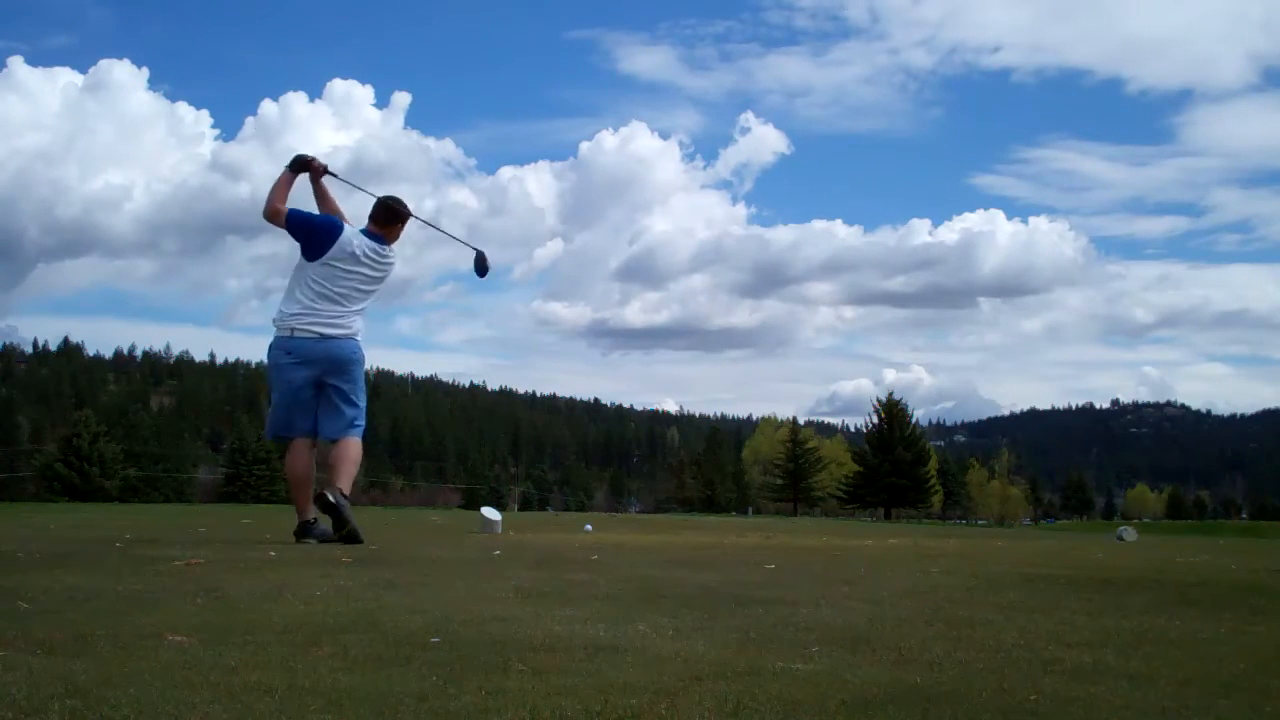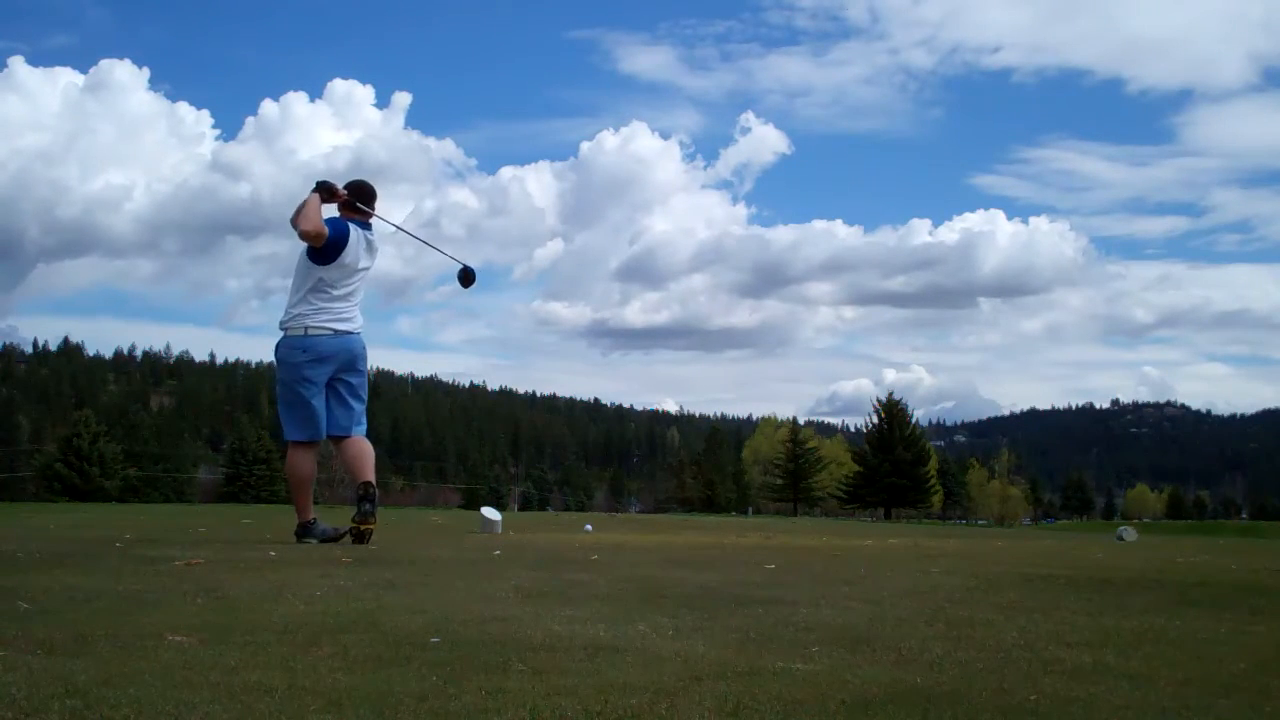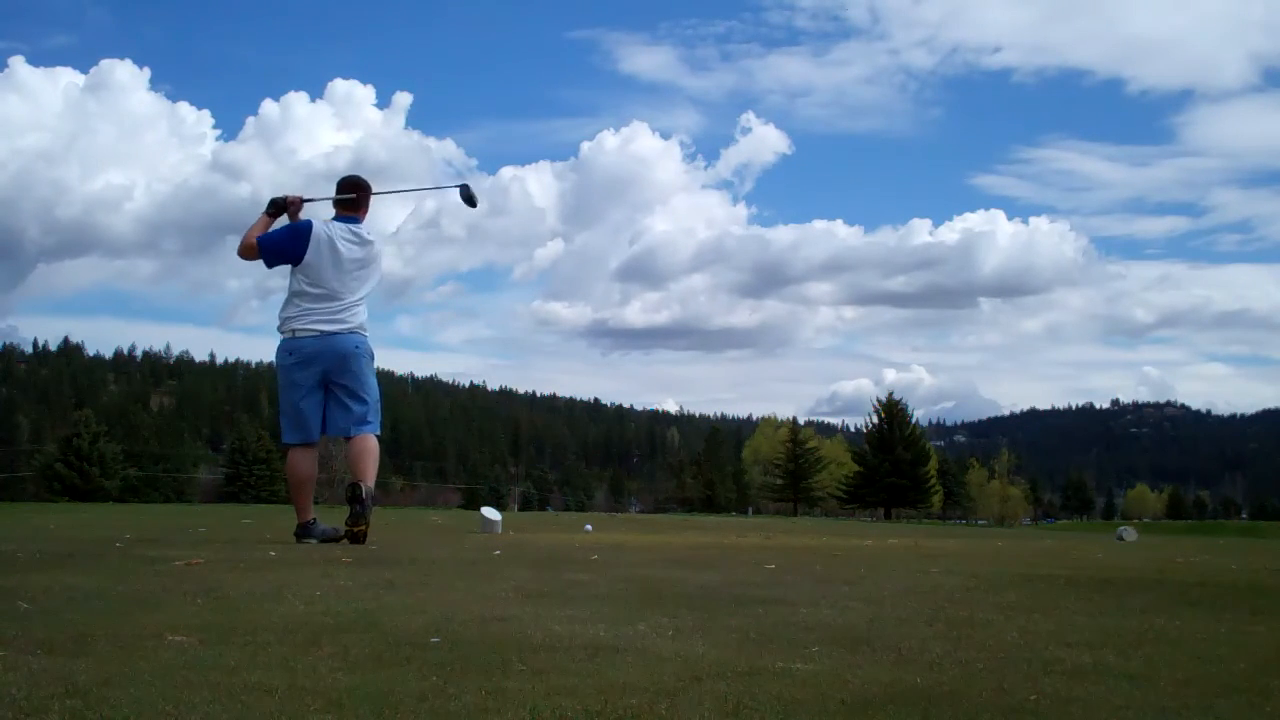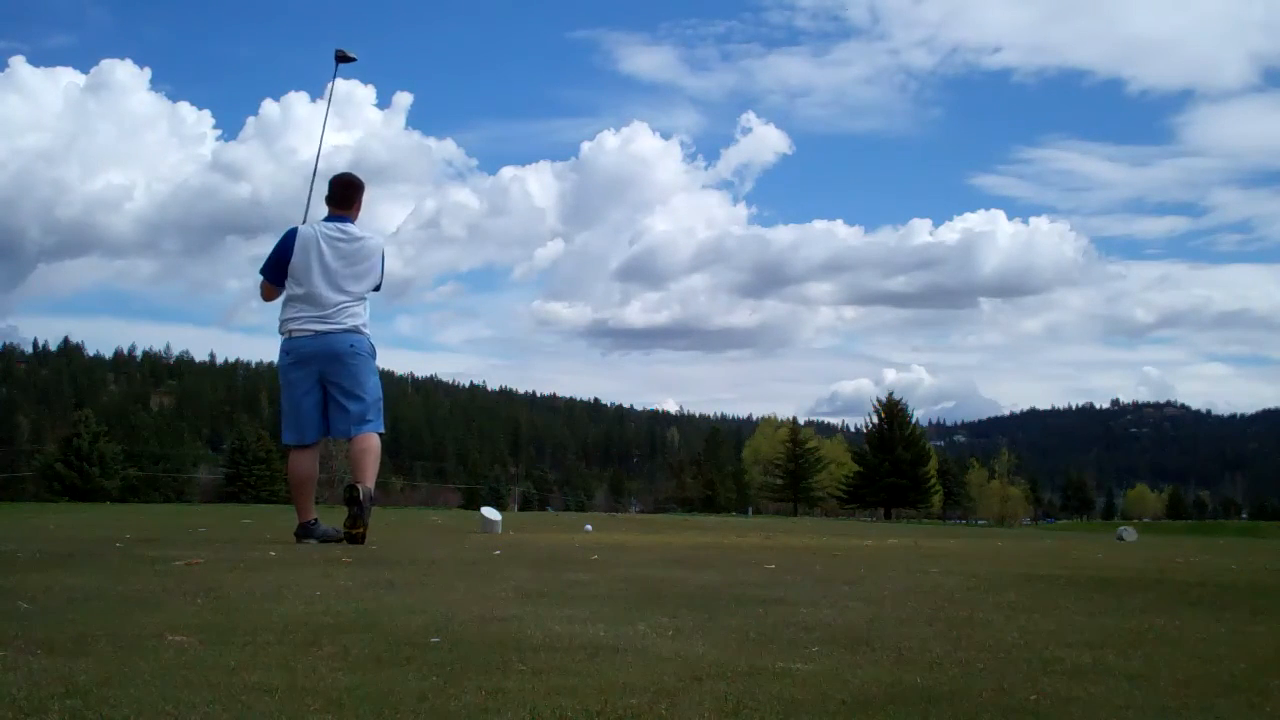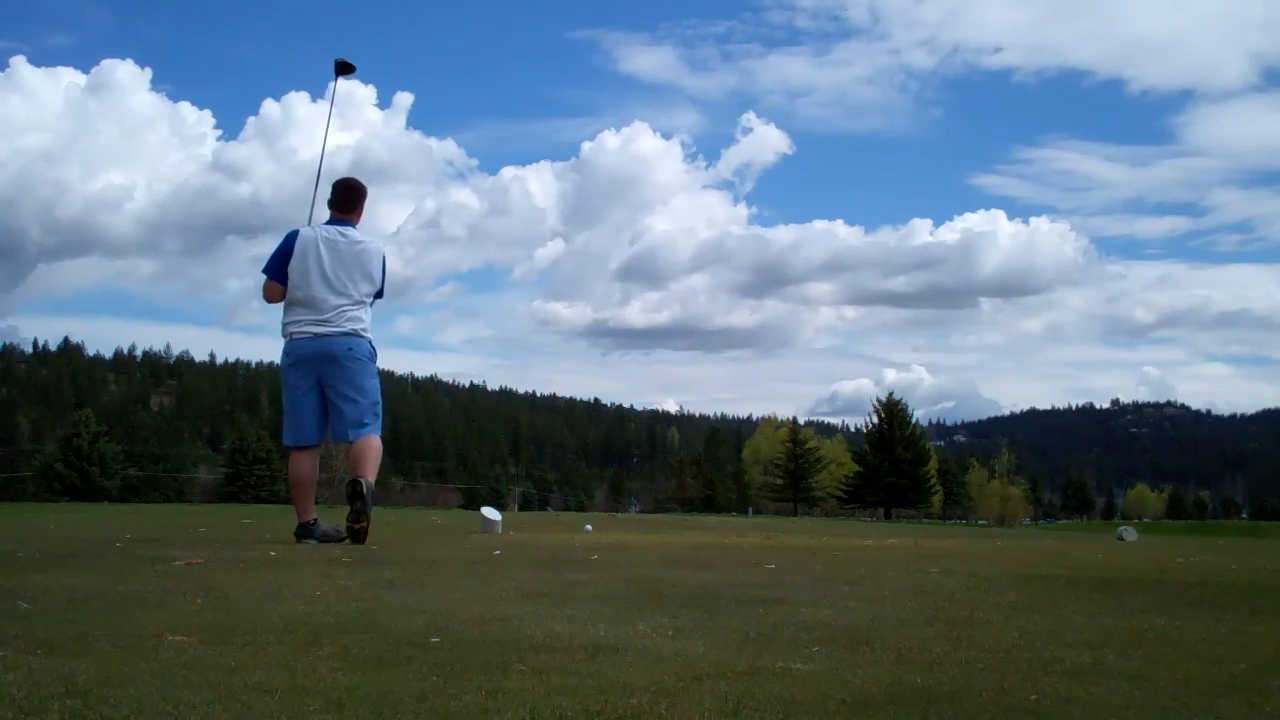
dt=0.4s
person 1, frame 1
left shoulder: (334, 232)
right shoulder: (386, 261)
left elbow: (272, 211)
left wrist: (295, 170)
right wrist: (317, 181)
left hip: (293, 344)
right hip: (343, 349)
left knee: (299, 436)
right knee: (347, 432)
left ankle: (307, 521)
right ankle: (337, 494)
person 1, frame 2
left shoulder: (340, 232)
right shoulder: (369, 243)
left elbow: (307, 228)
right elbow: (310, 224)
left wrist: (317, 194)
right wrist: (319, 201)
left hip: (305, 343)
right hip: (349, 343)
left knee: (304, 437)
right knee: (350, 431)
left ankle: (307, 523)
right ankle: (368, 490)
person 1, frame 3
left shoulder: (308, 233)
right shoulder: (373, 248)
left elbow: (247, 250)
left wrist: (270, 213)
right wrist: (296, 222)
left hip: (300, 345)
right hip: (350, 343)
left knee: (302, 438)
right knee: (362, 427)
left ankle: (307, 523)
right ankle: (364, 490)
person 1, frame 4
left shoulder: (297, 238)
right shoulder: (374, 246)
left elbow: (268, 293)
left hip: (299, 345)
right hip: (350, 343)
left knee: (303, 439)
right knee: (364, 427)
left ankle: (307, 524)
right ankle: (363, 490)
person 1, frame 5
left shoulder: (298, 240)
right shoulder: (374, 251)
left elbow: (271, 293)
left hip: (300, 347)
right hip: (350, 345)
left knee: (304, 440)
right knee: (365, 428)
left ankle: (307, 523)
right ankle: (363, 485)
